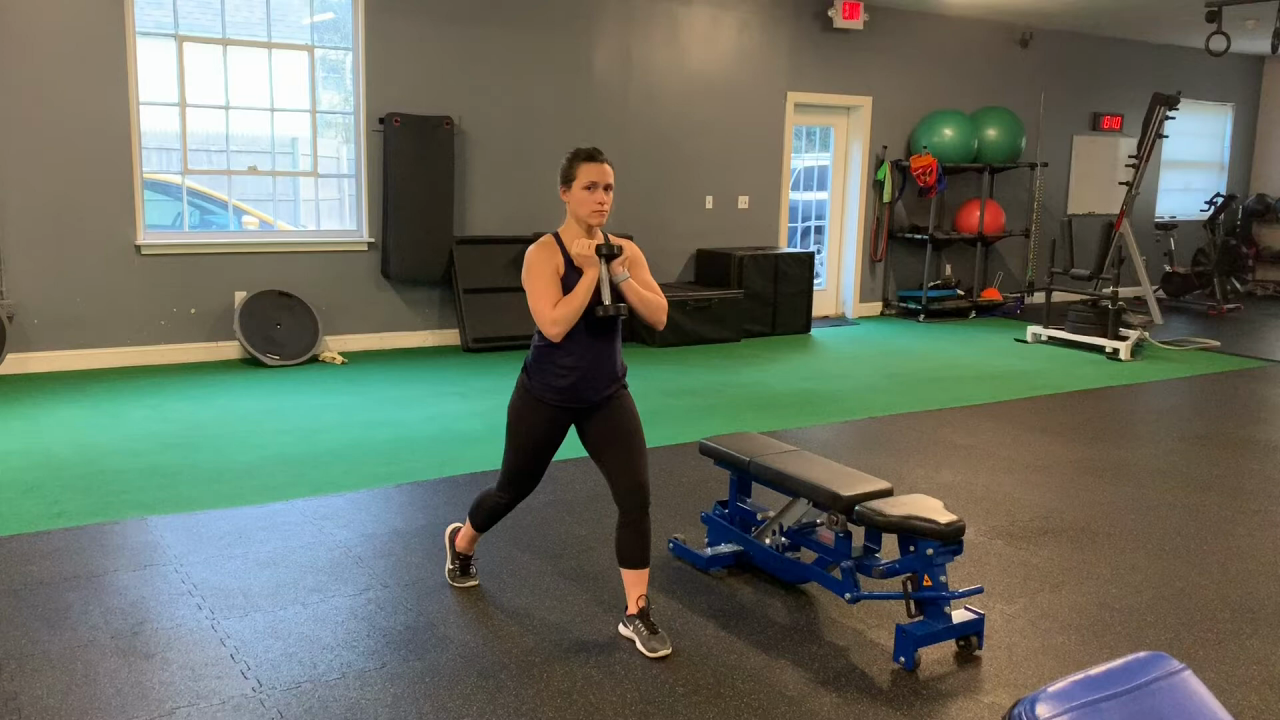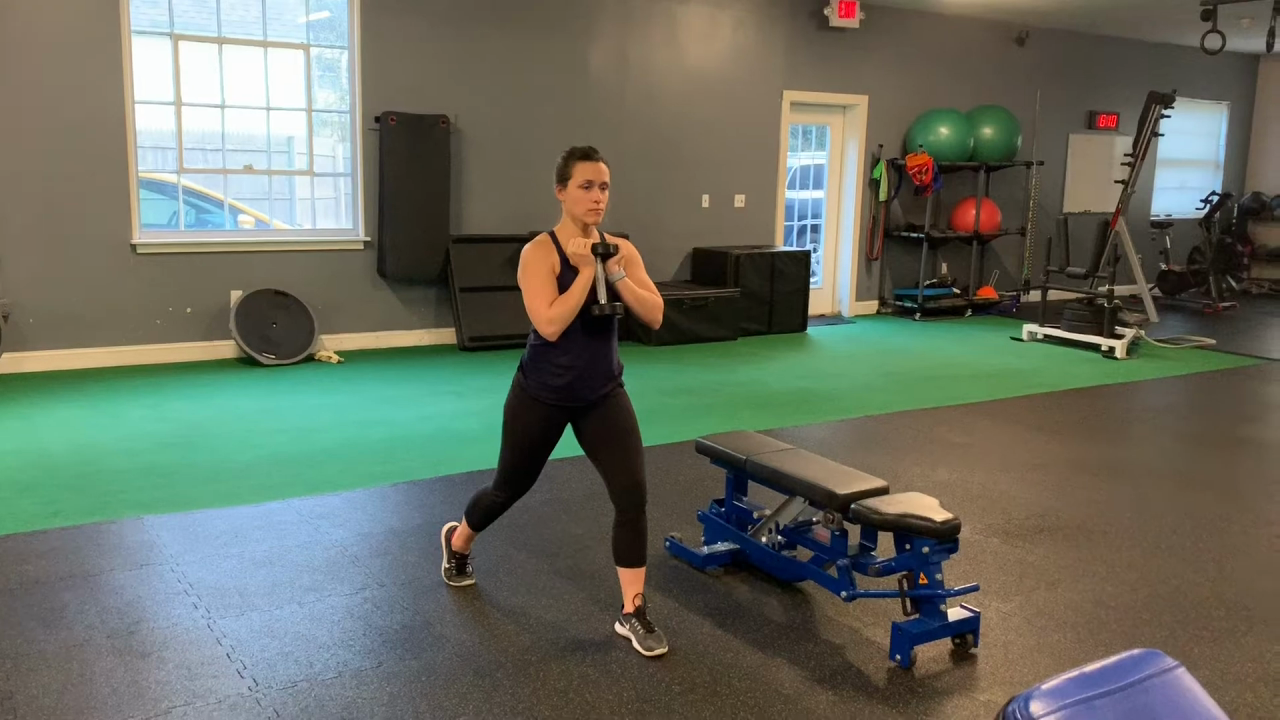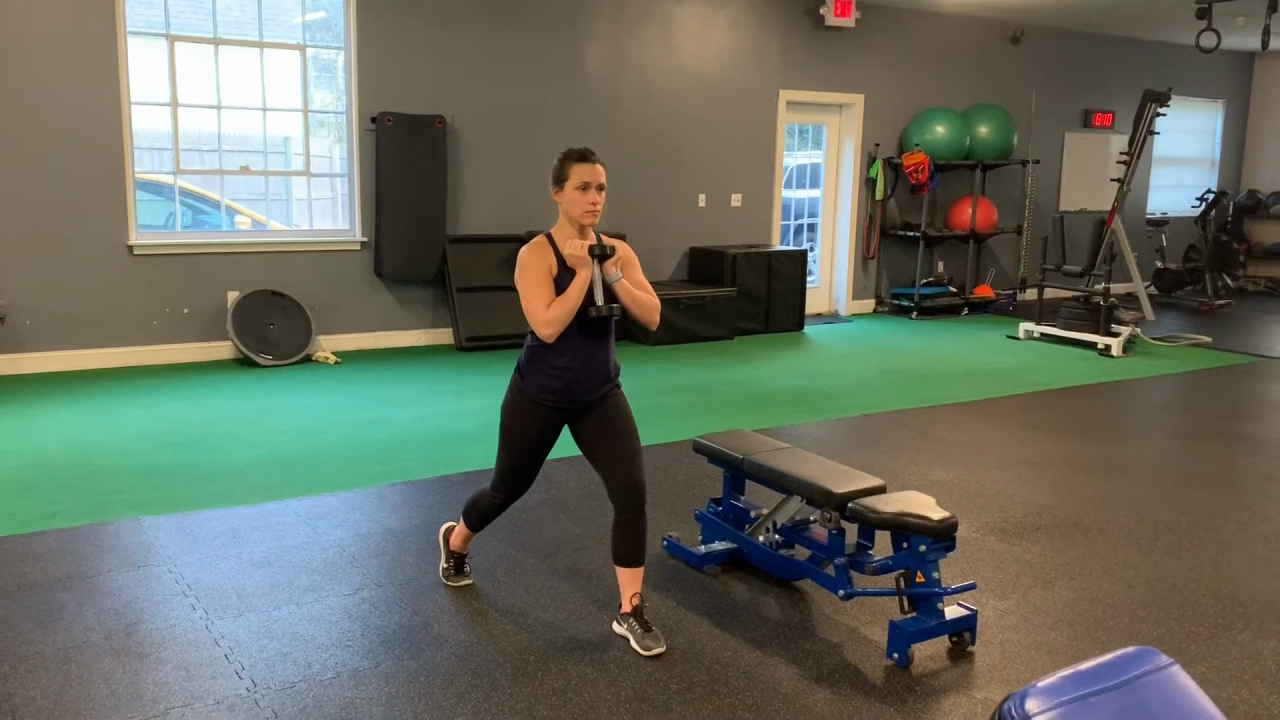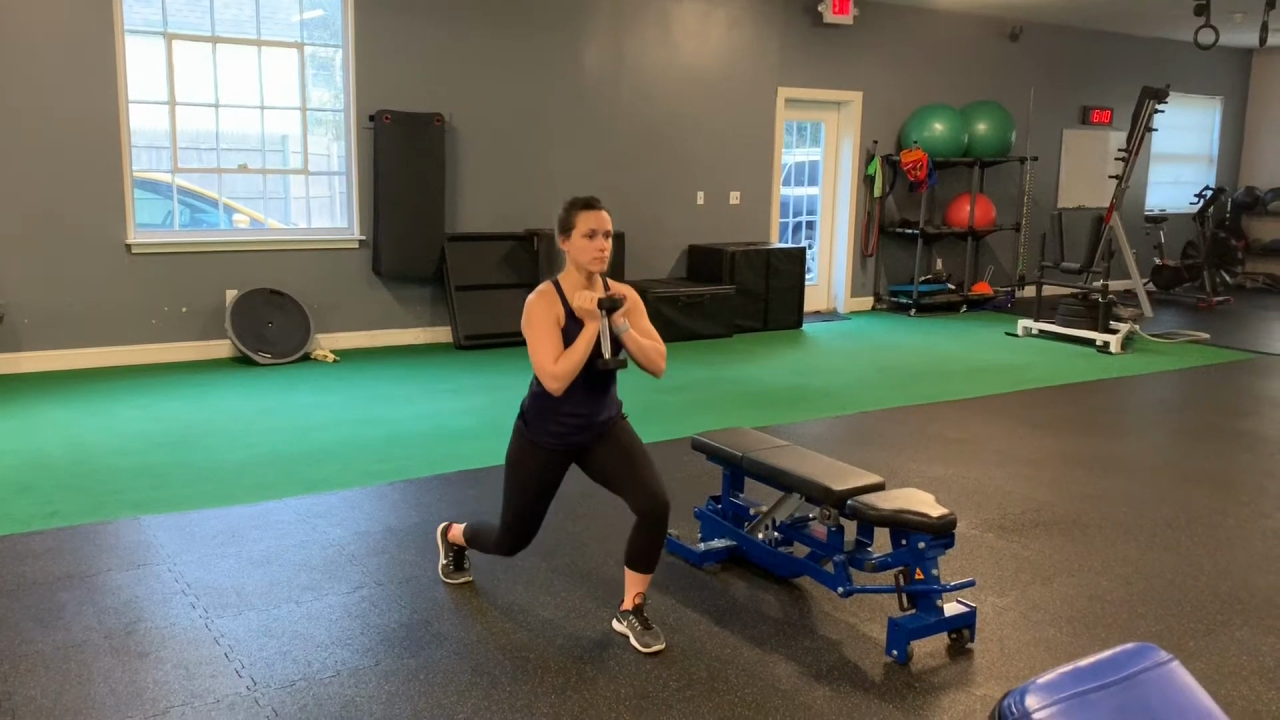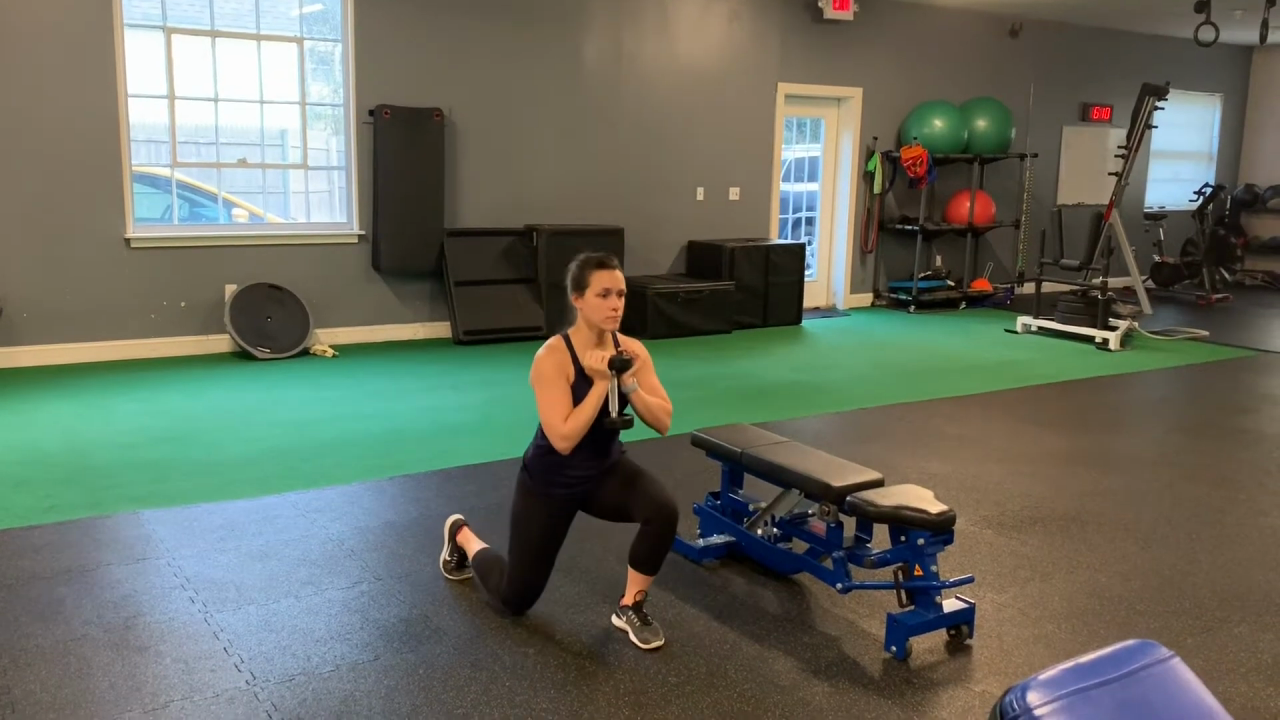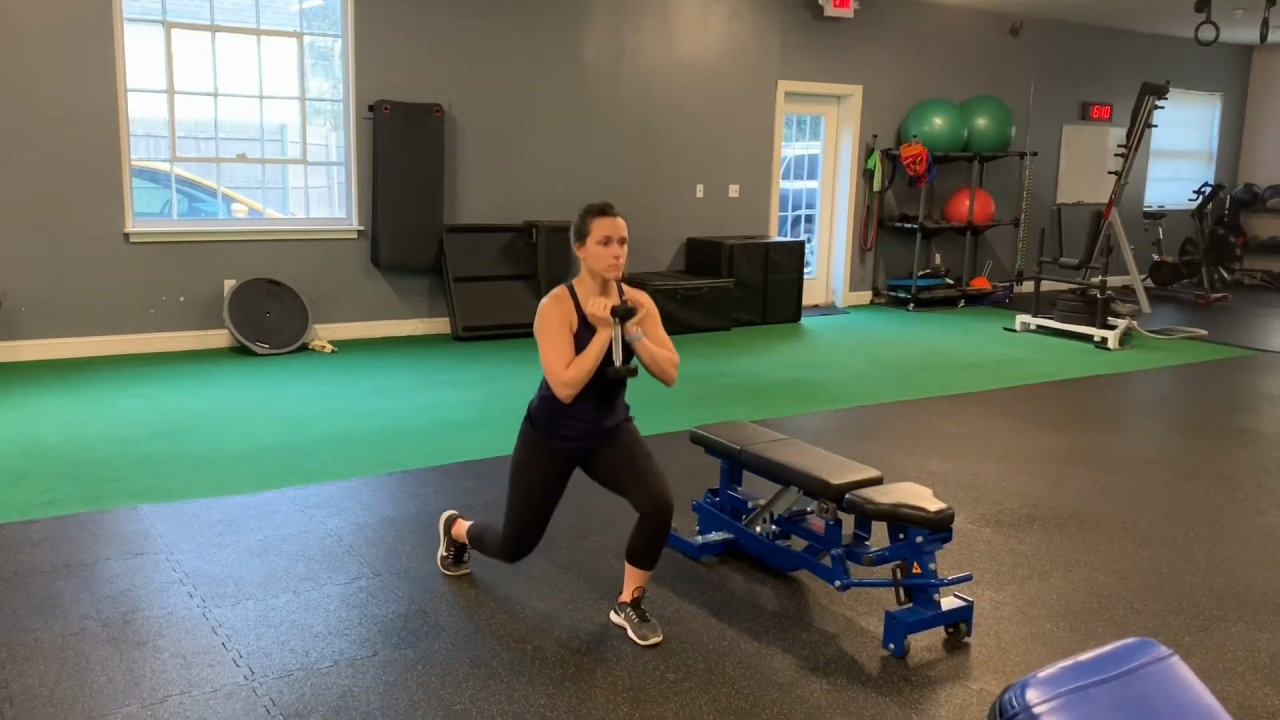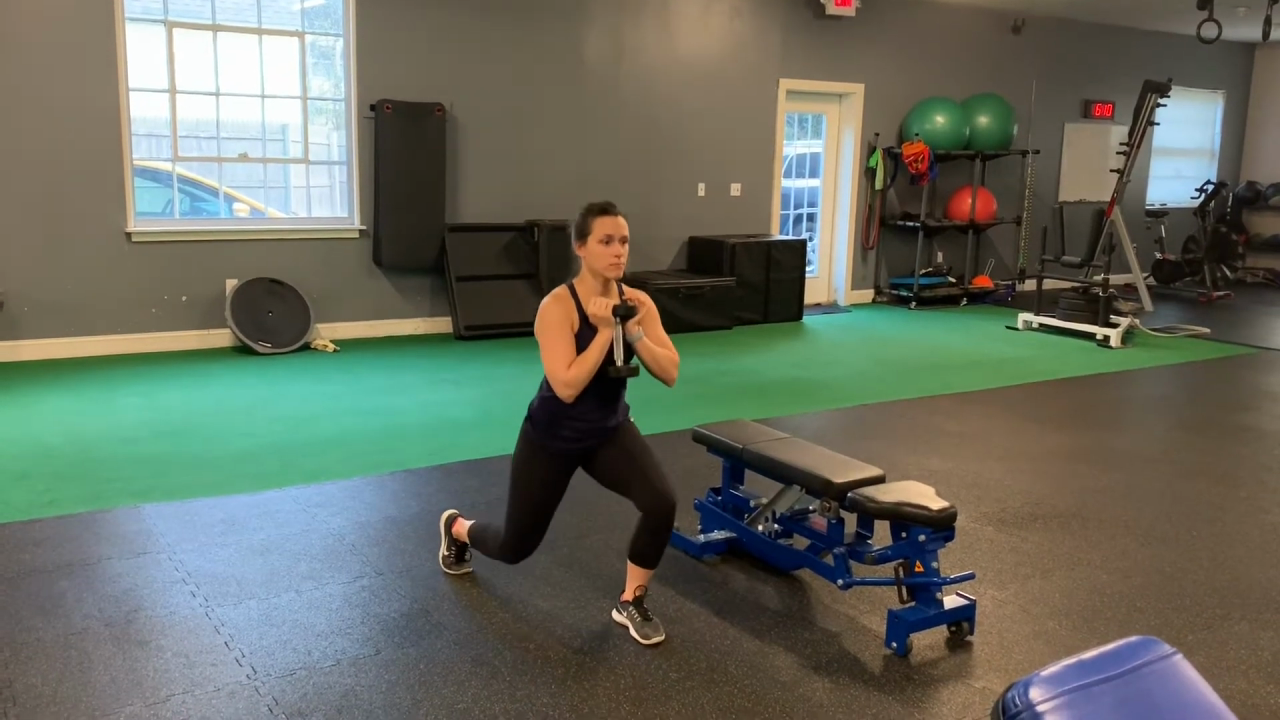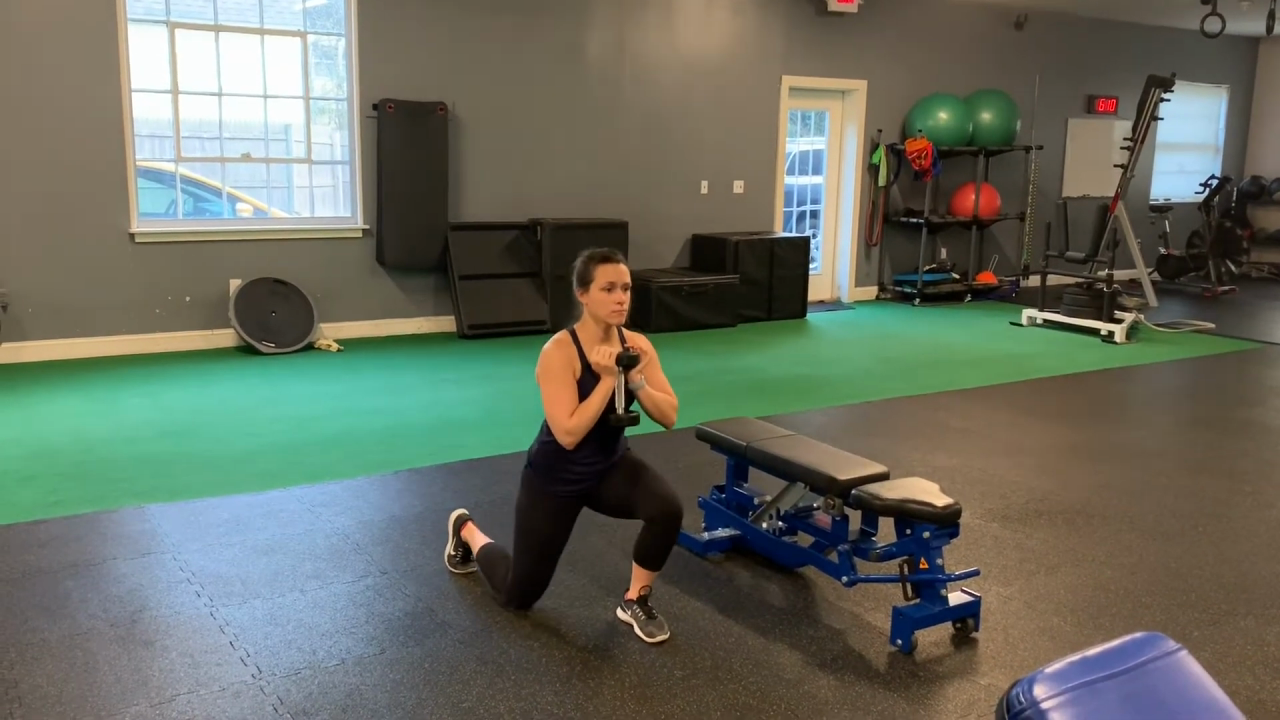
dt=0.4s
person 1, frame 1
left shoulder: (626, 250)
right shoulder: (543, 253)
left elbow: (659, 317)
right elbow: (554, 326)
left wrist: (619, 273)
right wrist: (590, 272)
left hip: (606, 394)
right hip: (546, 395)
left knee: (636, 495)
right knee: (514, 488)
left ankle: (636, 614)
right ankle: (461, 541)
person 1, frame 2
left shoulder: (621, 249)
right shoulder: (540, 252)
left elbow: (655, 316)
right elbow: (550, 325)
left wrist: (615, 273)
right wrist: (585, 271)
left hip: (603, 393)
right hip: (543, 394)
left knee: (632, 493)
right knee: (510, 487)
left ankle: (633, 612)
right ankle: (457, 540)
person 1, frame 3
left shoulder: (617, 250)
right shoulder: (536, 254)
left elbow: (652, 318)
right elbow: (546, 326)
left wrist: (612, 273)
right wrist: (582, 272)
left hip: (600, 394)
right hip: (539, 395)
left knee: (631, 494)
right knee: (506, 489)
left ankle: (630, 612)
right ankle: (454, 541)
person 1, frame 4
left shoulder: (625, 297)
right shoulder: (544, 301)
left elbow: (658, 364)
right elbow: (555, 380)
left wrist: (620, 324)
right wrist: (591, 324)
left hip: (603, 427)
right hip: (545, 433)
left knee: (655, 504)
right knee: (514, 537)
left ankle: (631, 611)
right ankle: (453, 535)
person 1, frame 5
left shoulder: (632, 350)
right shoulder: (553, 357)
left elbow: (664, 421)
right elbow: (563, 438)
left wrist: (629, 384)
right wrist: (601, 382)
left hip: (605, 470)
right hip: (550, 482)
left knee: (664, 512)
right knee: (517, 598)
left ankle: (631, 608)
right ankle: (462, 535)
person 1, frame 6
left shoulder: (638, 302)
right shoulder: (557, 306)
left elbow: (670, 373)
right elbow: (565, 386)
left wrist: (631, 333)
right wrist: (604, 330)
left hip: (609, 430)
right hip: (551, 437)
left knee: (659, 504)
right knee: (515, 545)
left ankle: (628, 604)
right ankle: (455, 528)
person 1, frame 7
left shoulder: (638, 303)
right shoulder: (558, 306)
left elbow: (671, 372)
right elbow: (567, 386)
left wrist: (634, 333)
right wrist: (605, 331)
left hip: (609, 430)
right hip: (552, 437)
left knee: (661, 502)
right knee: (515, 547)
left ankle: (631, 601)
right ankle: (457, 527)
person 1, frame 8
left shoulder: (637, 345)
right shoulder: (559, 352)
left elbow: (670, 415)
right elbow: (568, 433)
left wrist: (635, 380)
right wrist: (608, 379)
left hip: (610, 465)
right hip: (555, 477)
left knee: (668, 509)
right knee: (521, 594)
left ankle: (635, 601)
right ankle: (465, 529)
